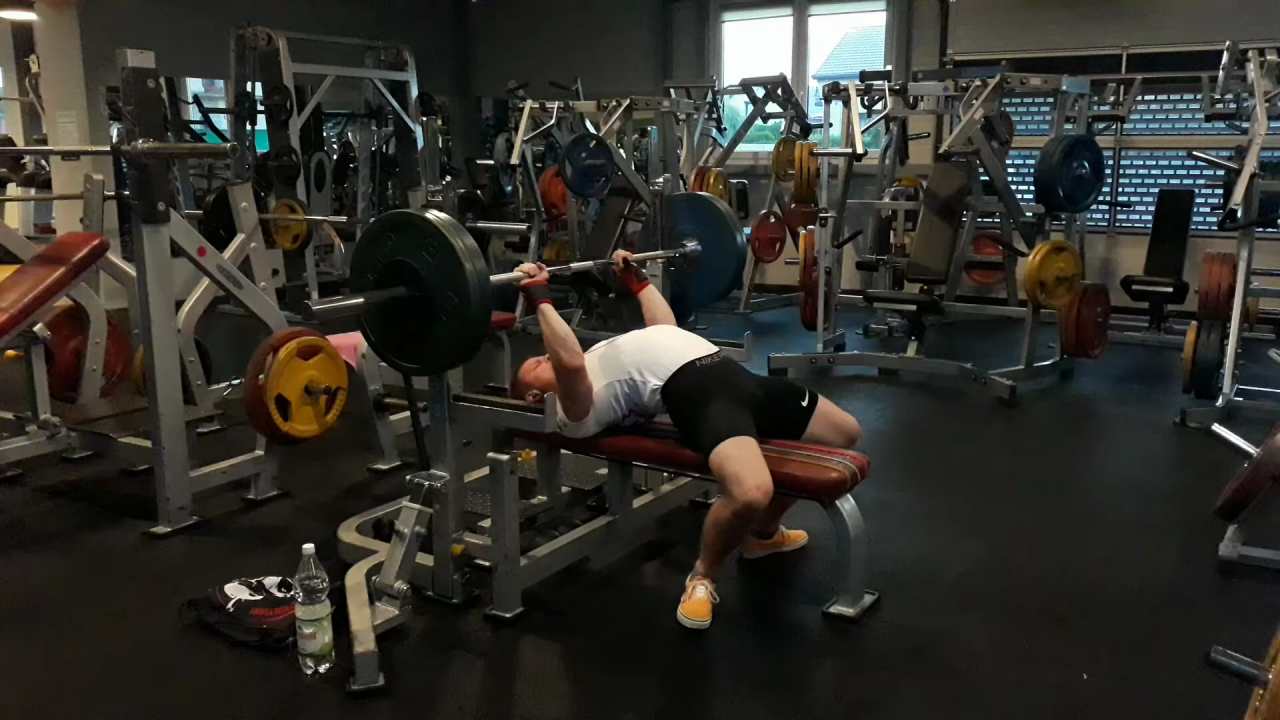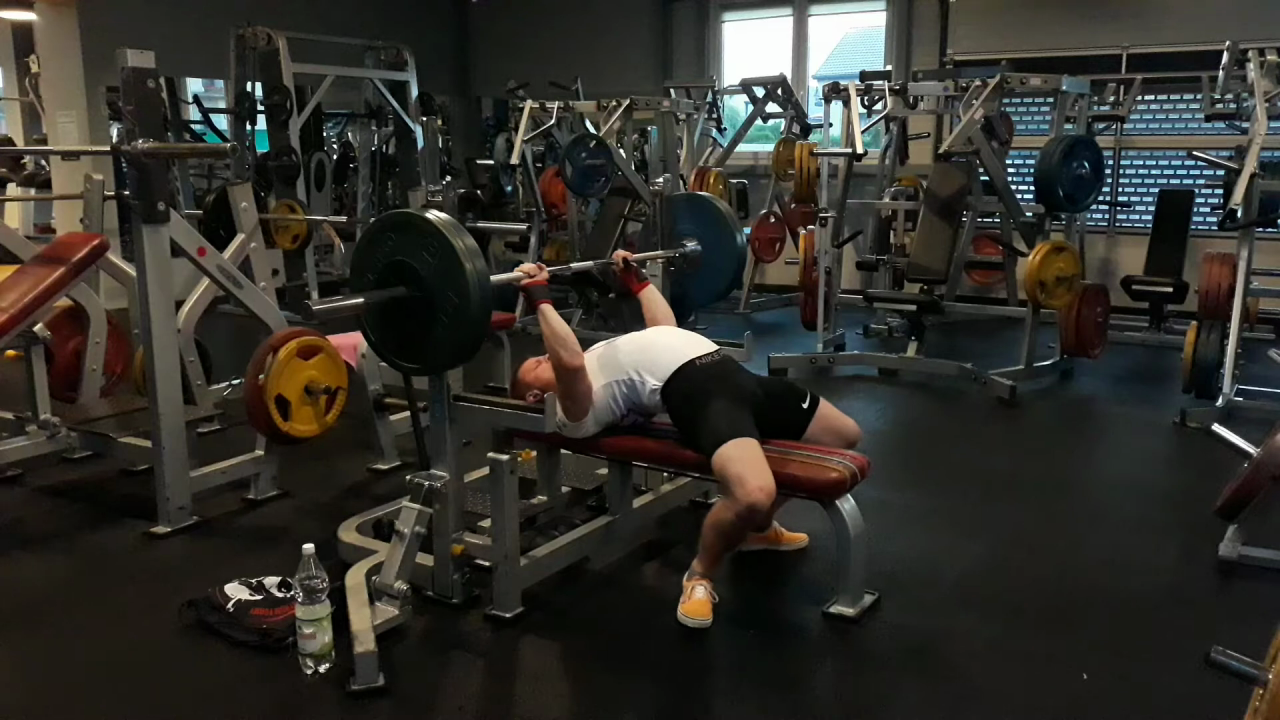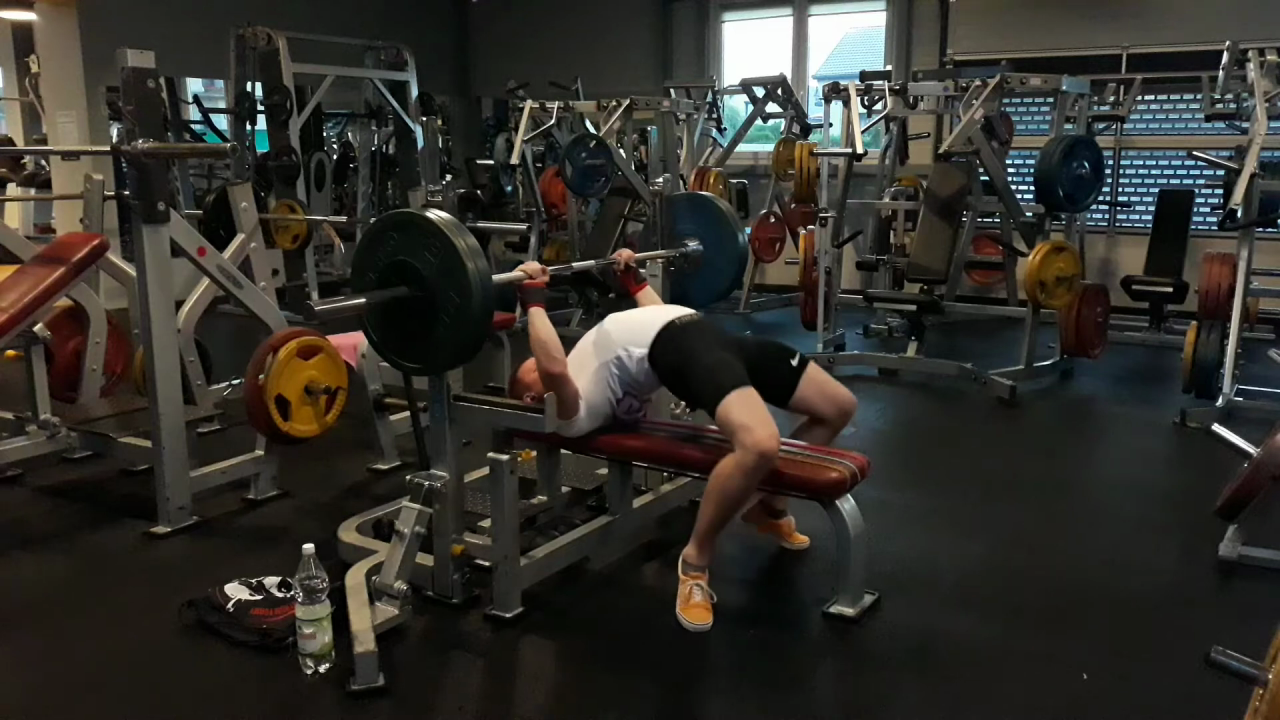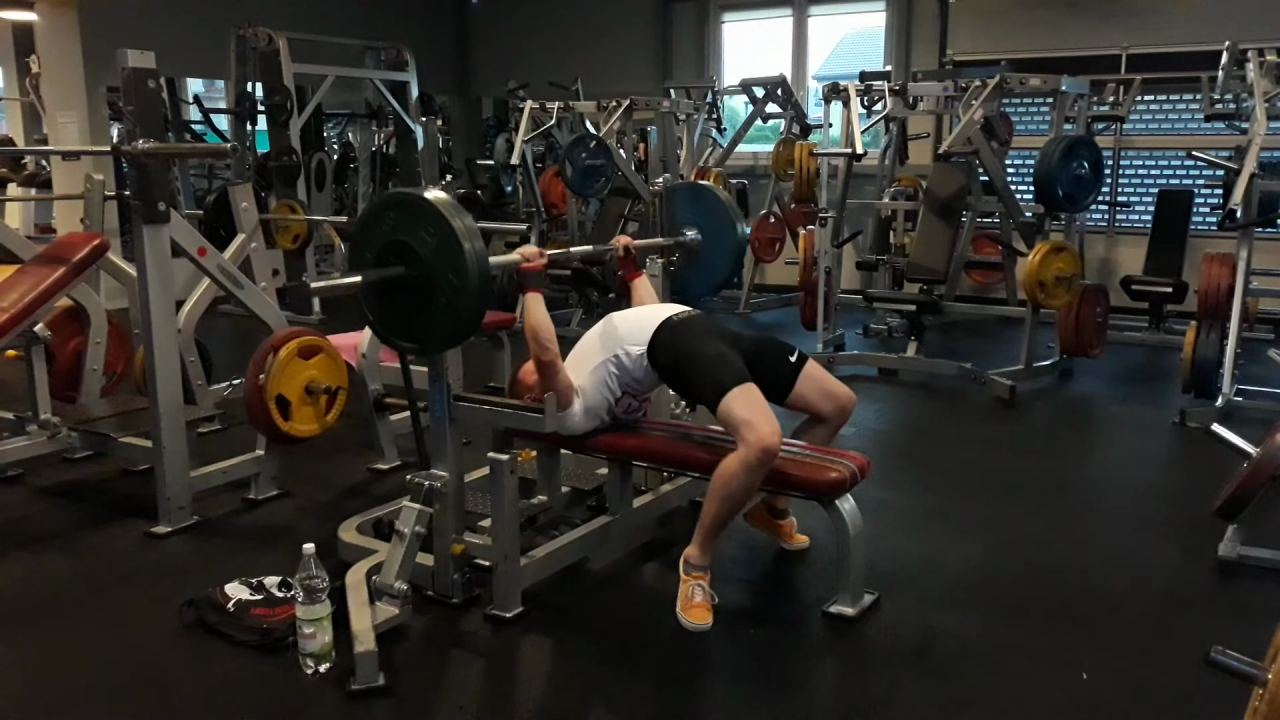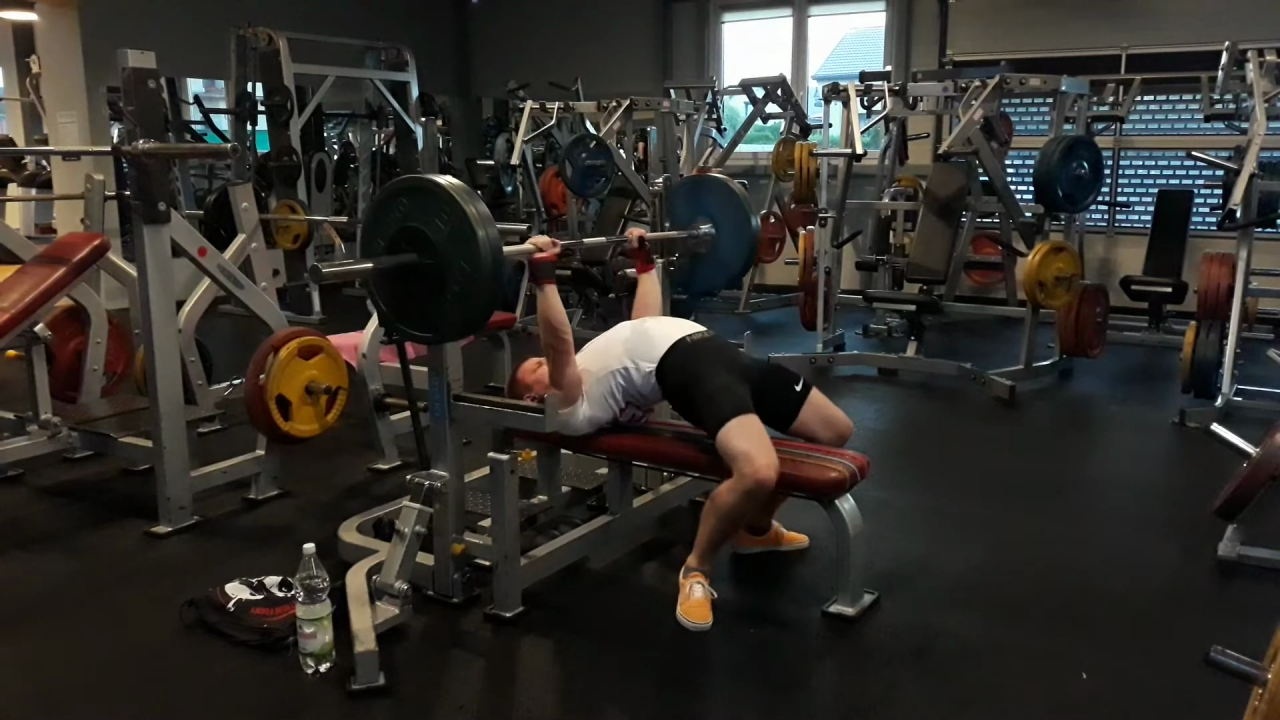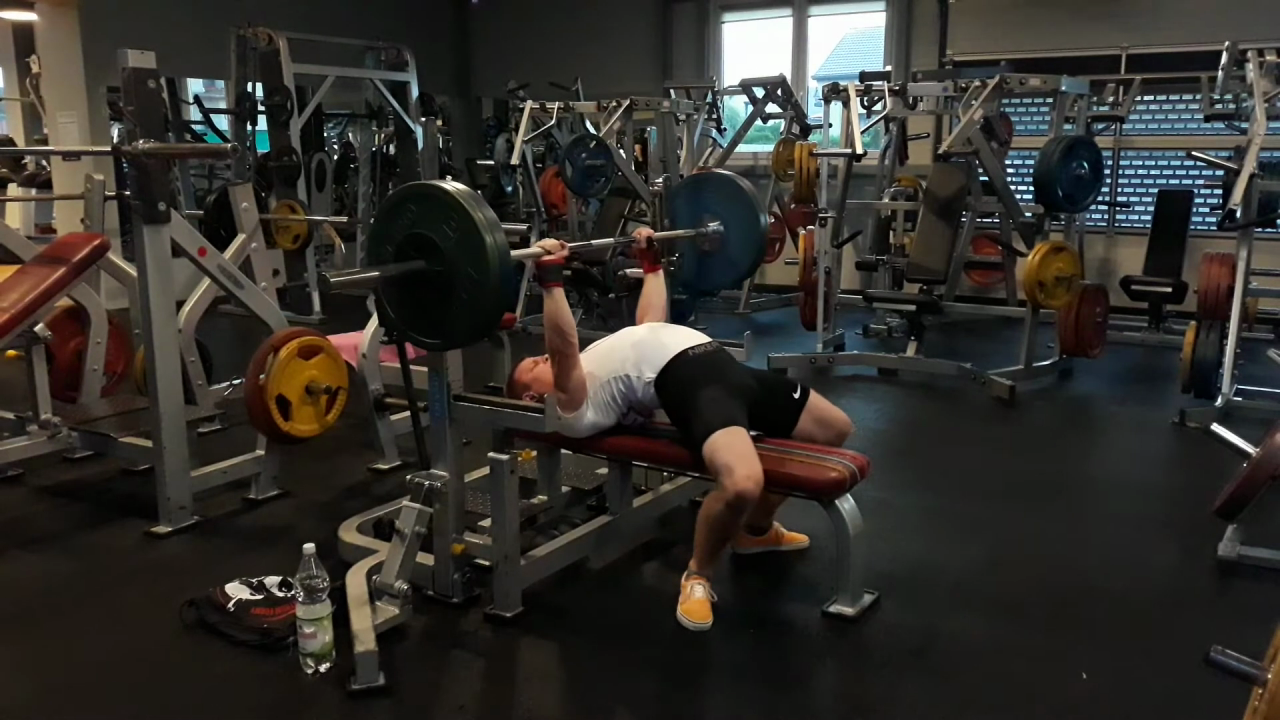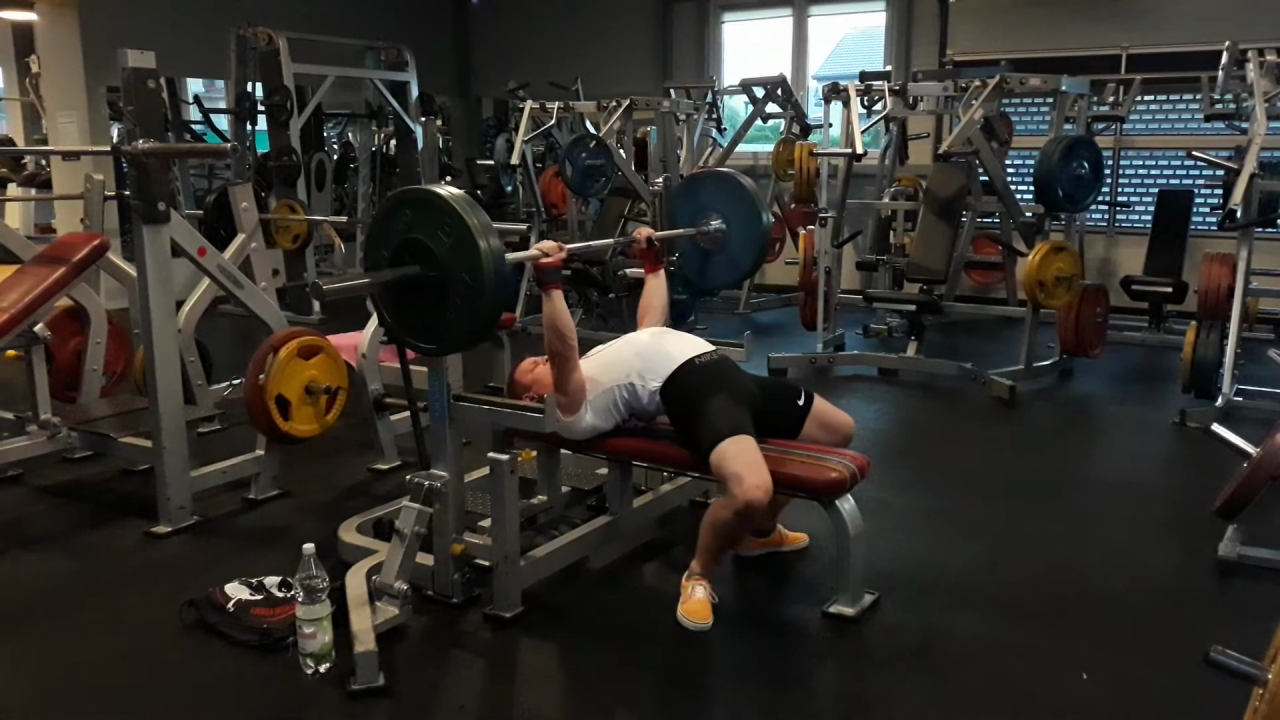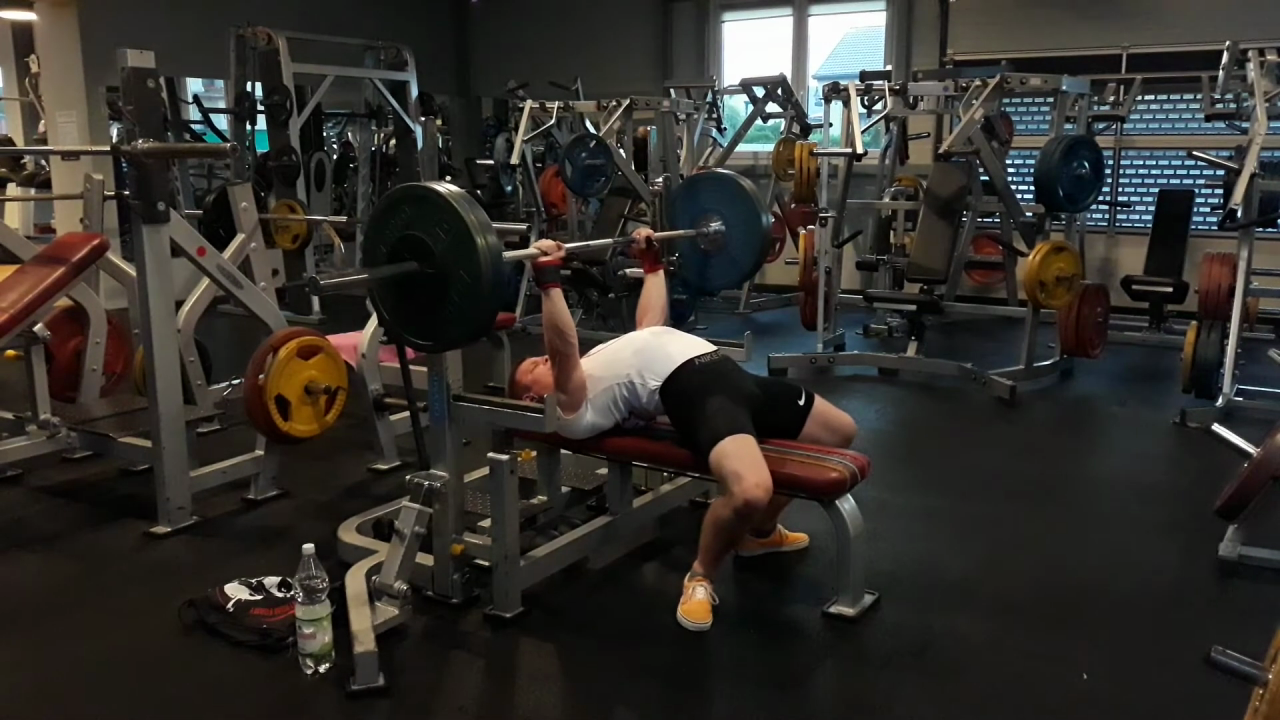
dt=0.4s
person 1, frame 1
left shoulder: (602, 366)
right shoulder: (574, 412)
left elbow: (666, 328)
right elbow: (571, 362)
left wrist: (635, 278)
right wrist: (540, 299)
left knee: (845, 434)
right knee: (751, 494)
left ankle: (763, 532)
right ankle: (703, 575)
person 1, frame 2
left shoulder: (603, 368)
right shoulder: (573, 413)
left elbow: (666, 328)
right elbow: (571, 362)
left wrist: (635, 278)
right wrist: (540, 299)
left knee: (844, 438)
right knee: (753, 495)
left ankle: (758, 528)
right ankle: (700, 575)
person 1, frame 3
left shoulder: (596, 370)
left elbow: (656, 315)
right elbow: (555, 369)
left wrist: (633, 279)
right wrist: (534, 300)
left knee: (839, 406)
right knee: (759, 445)
left ankle: (771, 508)
right ankle: (695, 561)
person 1, frame 4
left shoulder: (593, 372)
left elbow: (646, 316)
right elbow: (547, 354)
left wrist: (631, 265)
right wrist: (531, 284)
left knee: (839, 405)
right knee: (761, 442)
left ankle: (773, 509)
right ankle: (696, 562)
person 1, frame 5
left shoulder: (598, 369)
right shoulder: (571, 406)
left elbow: (647, 320)
right elbow: (558, 344)
left wrist: (643, 259)
right wrist: (543, 276)
left knee: (836, 432)
right knee: (758, 473)
left ankle: (756, 529)
right ankle: (696, 571)
person 1, frame 6
left shoulder: (601, 366)
right shoulder: (572, 407)
left elbow: (651, 324)
right elbow: (563, 347)
left wrist: (651, 259)
right wrist: (551, 278)
left knee: (835, 430)
right knee: (742, 484)
left ankle: (756, 528)
right ankle: (698, 574)
person 1, frame 7
left shoulder: (601, 366)
right shoulder: (571, 409)
left elbow: (652, 323)
right elbow: (563, 349)
left wrist: (652, 260)
right wrist: (549, 280)
left knee: (840, 432)
right knee: (751, 493)
left ankle: (761, 531)
right ankle: (698, 576)
person 1, frame 8
left shoulder: (600, 366)
right shoulder: (572, 408)
left elbow: (651, 322)
right elbow: (562, 347)
left wrist: (651, 259)
right wrist: (548, 279)
left knee: (840, 433)
right knee: (750, 492)
left ankle: (760, 532)
right ankle: (700, 577)
